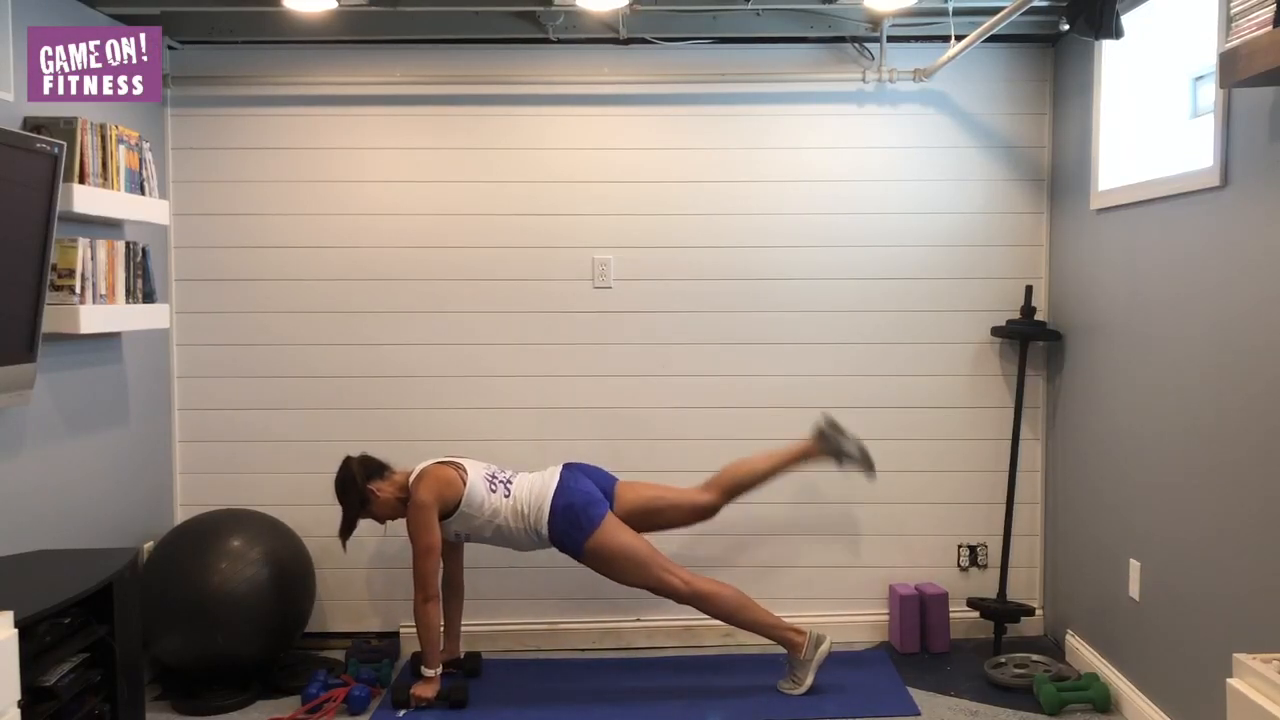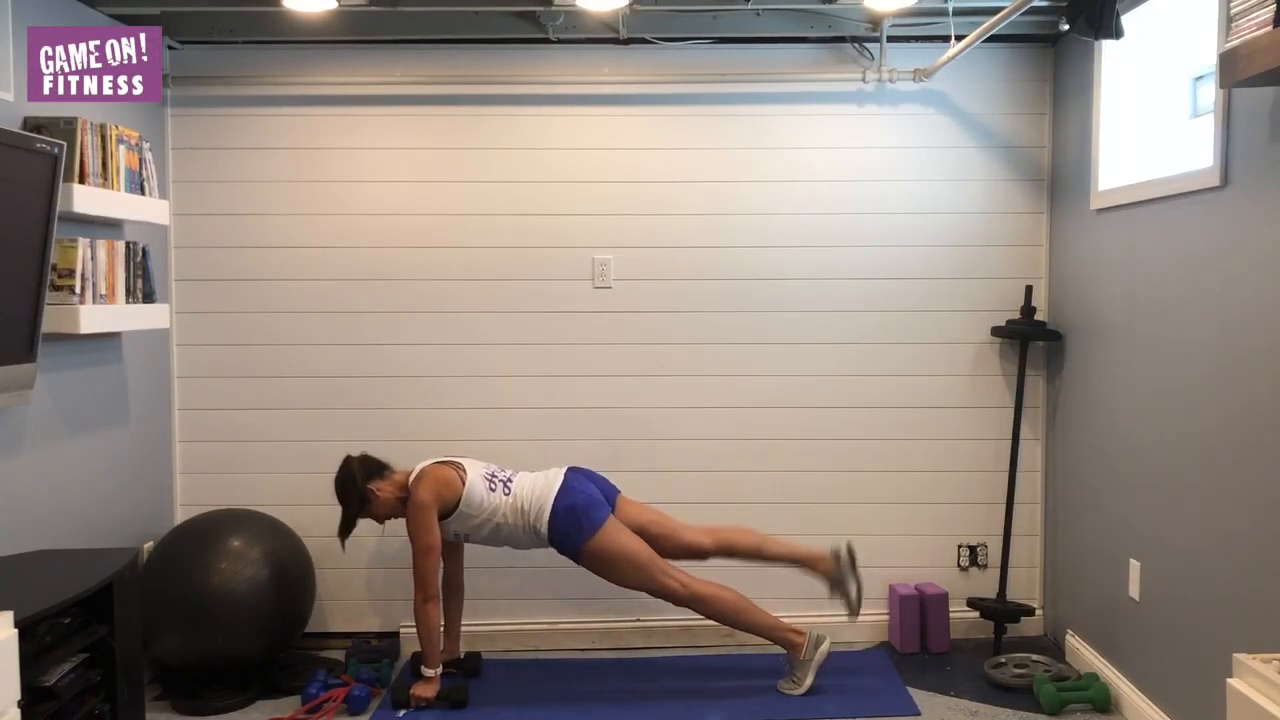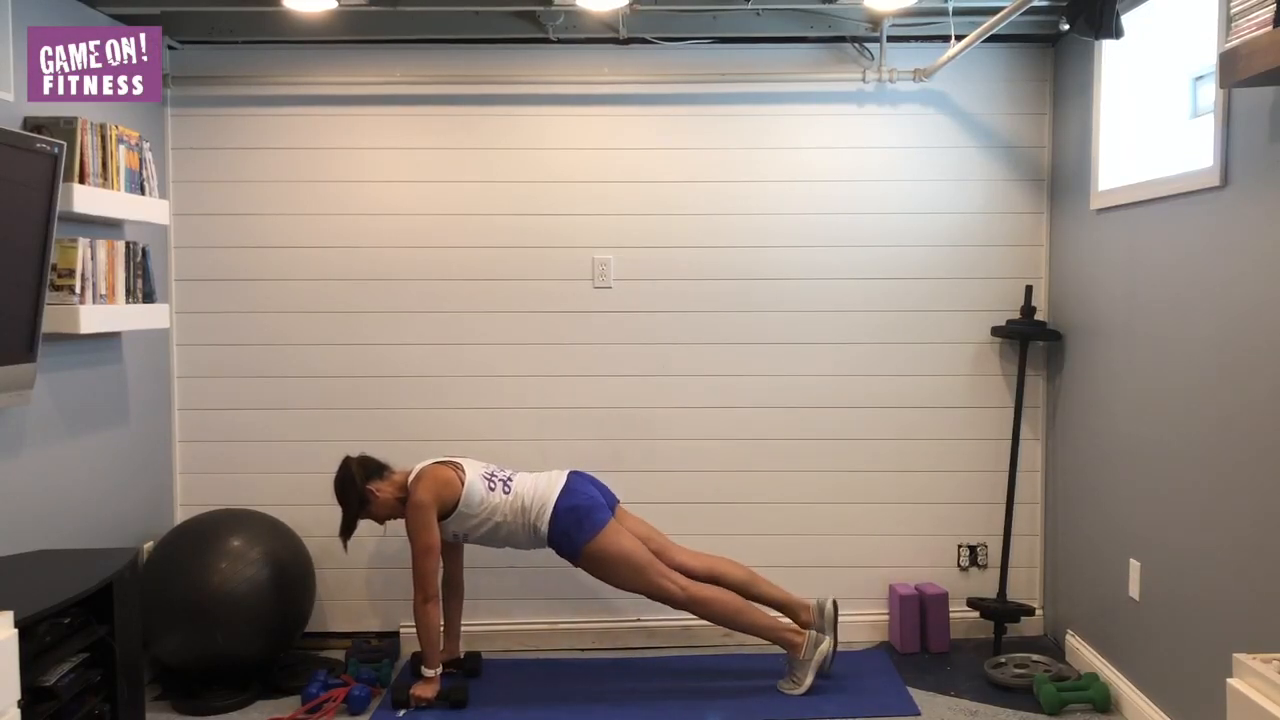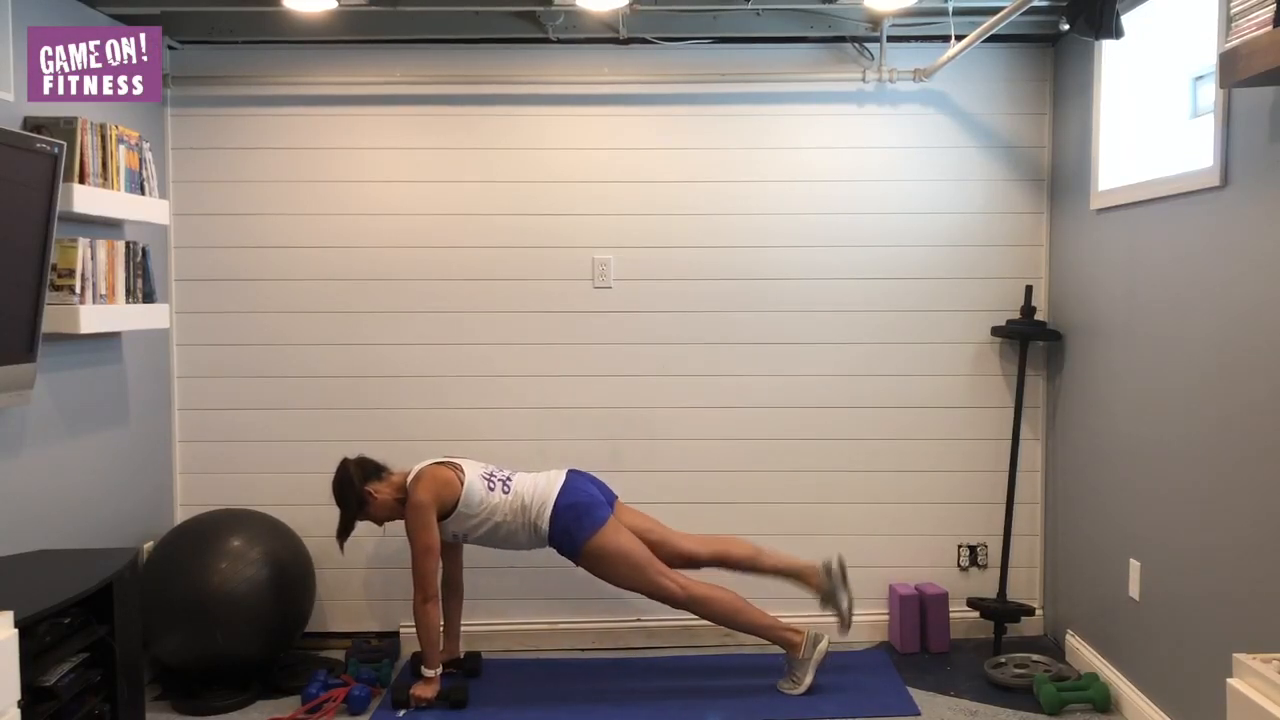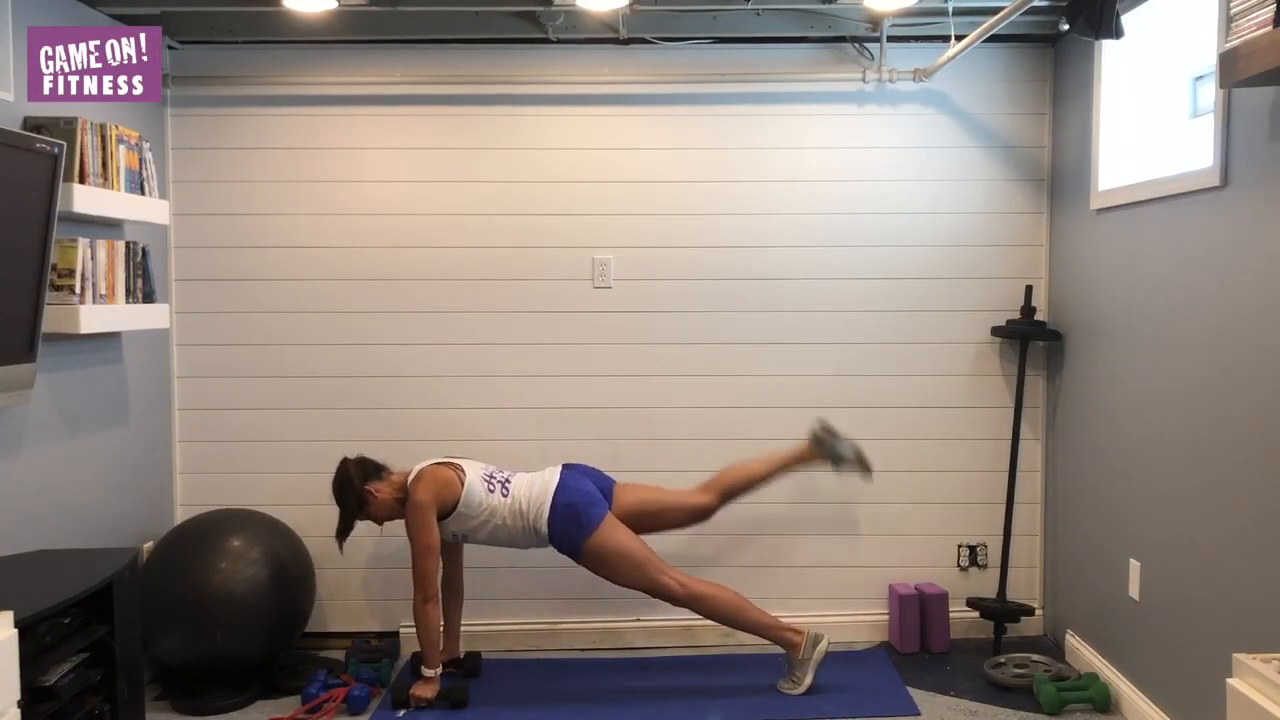
dt=0.2s
person 1, frame 1
left shoulder: (421, 496)
right shoulder: (441, 483)
left elbow: (428, 594)
right elbow: (453, 579)
left wrist: (431, 673)
right wrist: (452, 648)
left hip: (565, 509)
right hip: (572, 484)
left knee: (677, 583)
right knee: (707, 497)
left ankle: (799, 643)
right ankle: (818, 444)
person 1, frame 2
left shoulder: (420, 496)
right shoulder: (438, 481)
left elbow: (428, 595)
right elbow: (453, 579)
left wrist: (431, 674)
right wrist: (452, 649)
left hip: (565, 512)
right hip: (574, 490)
left knee: (675, 584)
right knee: (699, 541)
left ankle: (799, 641)
right ankle: (825, 562)
person 1, frame 3
left shoulder: (419, 497)
right shoulder: (436, 482)
left elbow: (427, 595)
right elbow: (452, 581)
left wrist: (430, 673)
right wrist: (450, 649)
left hip: (564, 514)
right hip: (571, 492)
left knee: (674, 587)
right knee: (688, 564)
left ankle: (797, 641)
right ankle: (805, 611)
person 1, frame 4
left shoulder: (419, 497)
right shoulder: (434, 485)
left elbow: (427, 596)
right elbow: (451, 580)
left wrist: (430, 674)
right wrist: (451, 649)
left hip: (564, 513)
right hip: (569, 491)
left knee: (672, 586)
right knee: (697, 552)
left ankle: (796, 639)
right ankle: (816, 575)
person 1, frame 5
left shoulder: (419, 499)
right shoulder: (436, 484)
left elbow: (428, 596)
right elbow: (450, 584)
left wrist: (431, 674)
right wrist: (451, 652)
left hip: (561, 511)
right hip: (569, 487)
left knee: (673, 584)
right knee: (704, 501)
left ankle: (798, 640)
right ankle: (815, 447)
